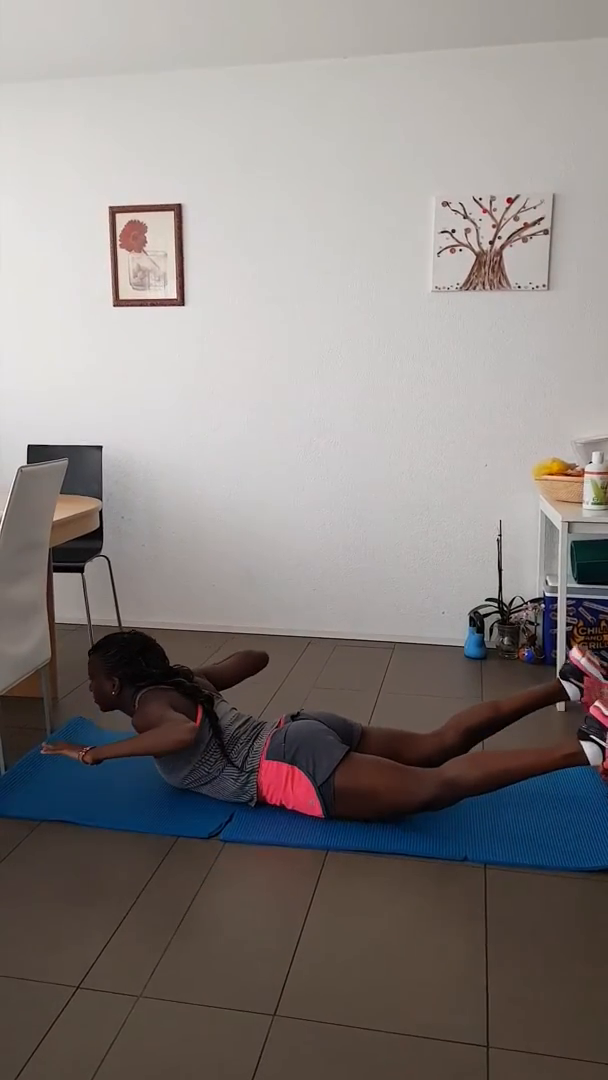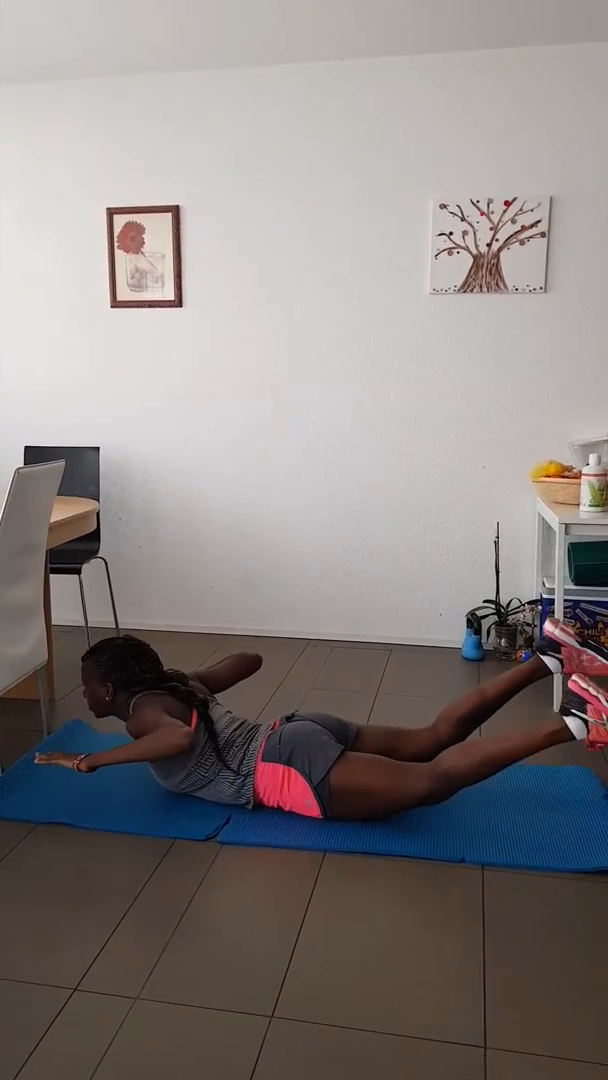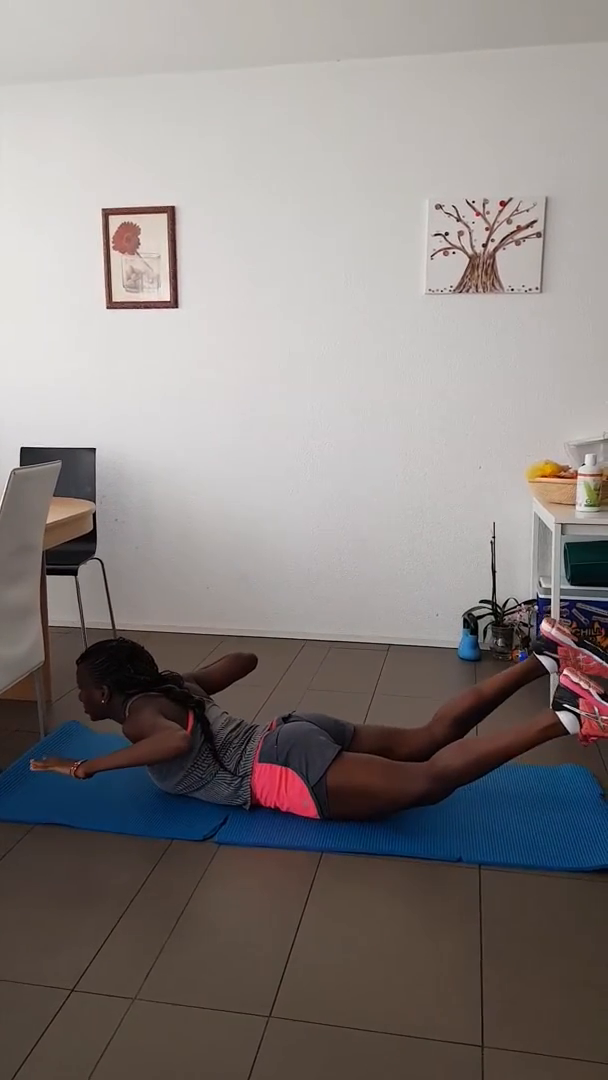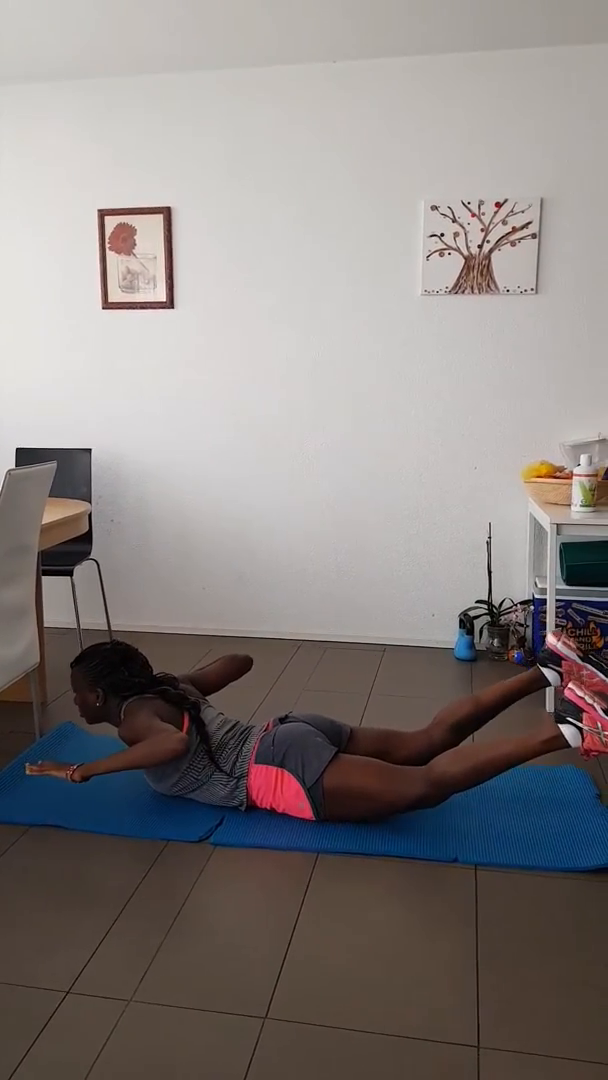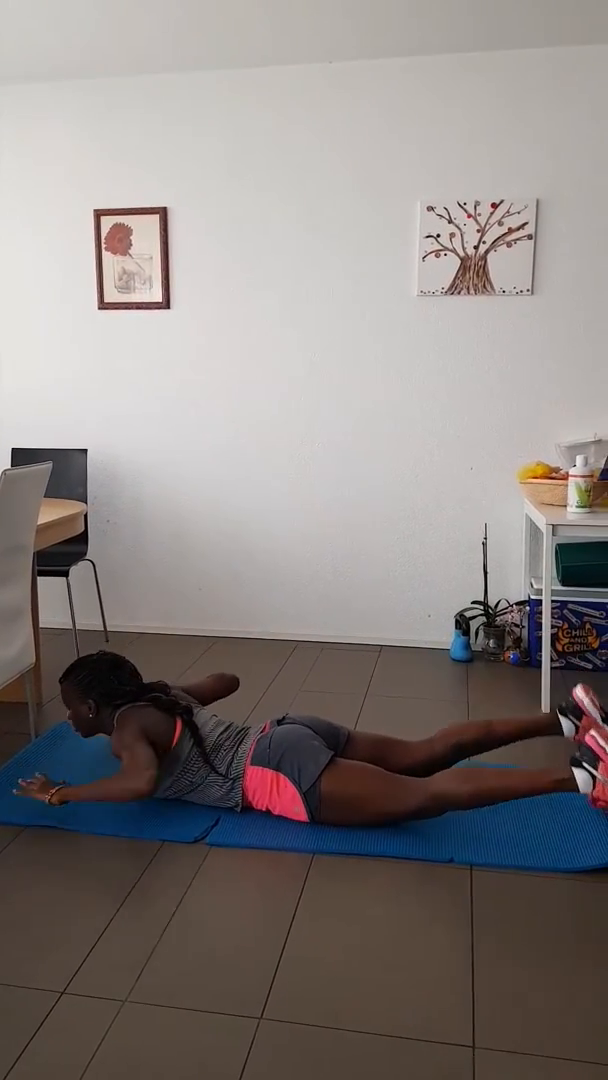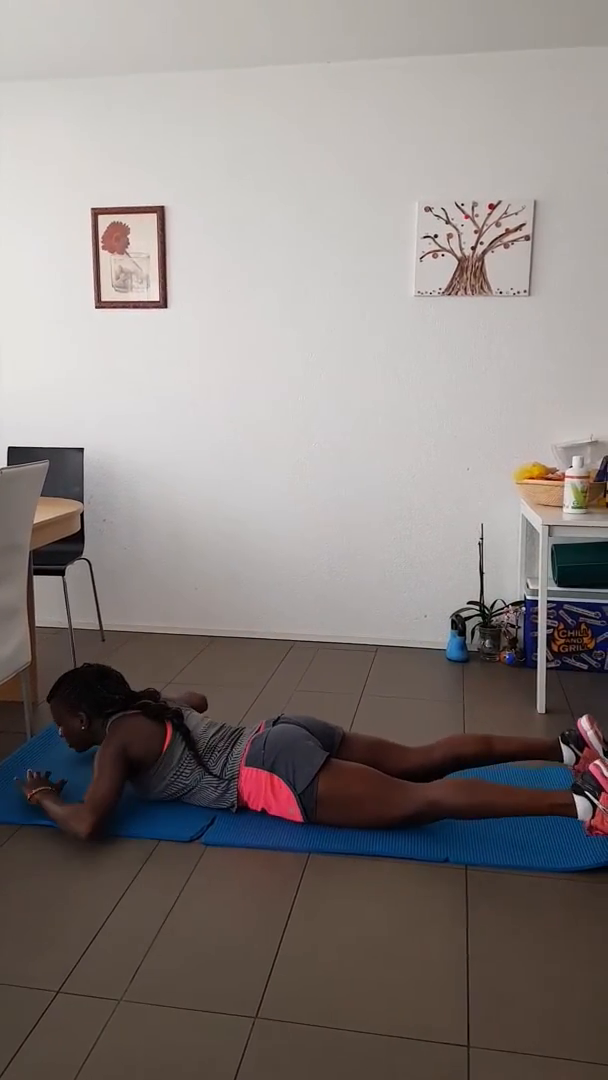
dt=0.3s
person 1, frame 1
left shoulder: (148, 707)
right shoulder: (183, 682)
left elbow: (183, 732)
right elbow: (256, 656)
left wrist: (96, 754)
left hip: (298, 768)
right hip: (305, 736)
left knee: (441, 785)
right knee: (441, 745)
person 1, frame 2
left shoulder: (142, 713)
right shoulder: (180, 686)
left elbow: (180, 738)
right elbow: (250, 659)
left wrist: (92, 760)
left hip: (293, 772)
right hip: (301, 735)
left knee: (434, 778)
right knee: (433, 740)
right ankle: (547, 658)
person 1, frame 3
left shoulder: (138, 715)
right shoulder: (175, 687)
left elbow: (177, 741)
right elbow: (245, 659)
left wrist: (88, 766)
left hip: (291, 772)
right hip: (297, 737)
left knee: (431, 778)
right knee: (432, 738)
right ankle: (544, 659)
person 1, frame 4
left shoulder: (133, 718)
right shoulder: (171, 689)
left elbow: (173, 742)
right elbow: (239, 659)
left wrist: (83, 769)
left hip: (285, 773)
right hip: (294, 737)
left knee: (428, 783)
right knee: (429, 742)
right ankle: (547, 671)
person 1, frame 5
left shoulder: (126, 728)
right shoulder: (163, 697)
left elbow: (142, 782)
right elbow: (227, 679)
left wrist: (60, 793)
left hip: (283, 774)
right hip: (291, 738)
left knee: (425, 796)
right knee: (427, 754)
person 1, frame 6
left shoulder: (114, 742)
right shoulder: (152, 706)
left elbow: (87, 824)
left wrist: (45, 798)
left hip: (276, 775)
right hip: (287, 738)
left knee: (422, 800)
right knee: (422, 761)
